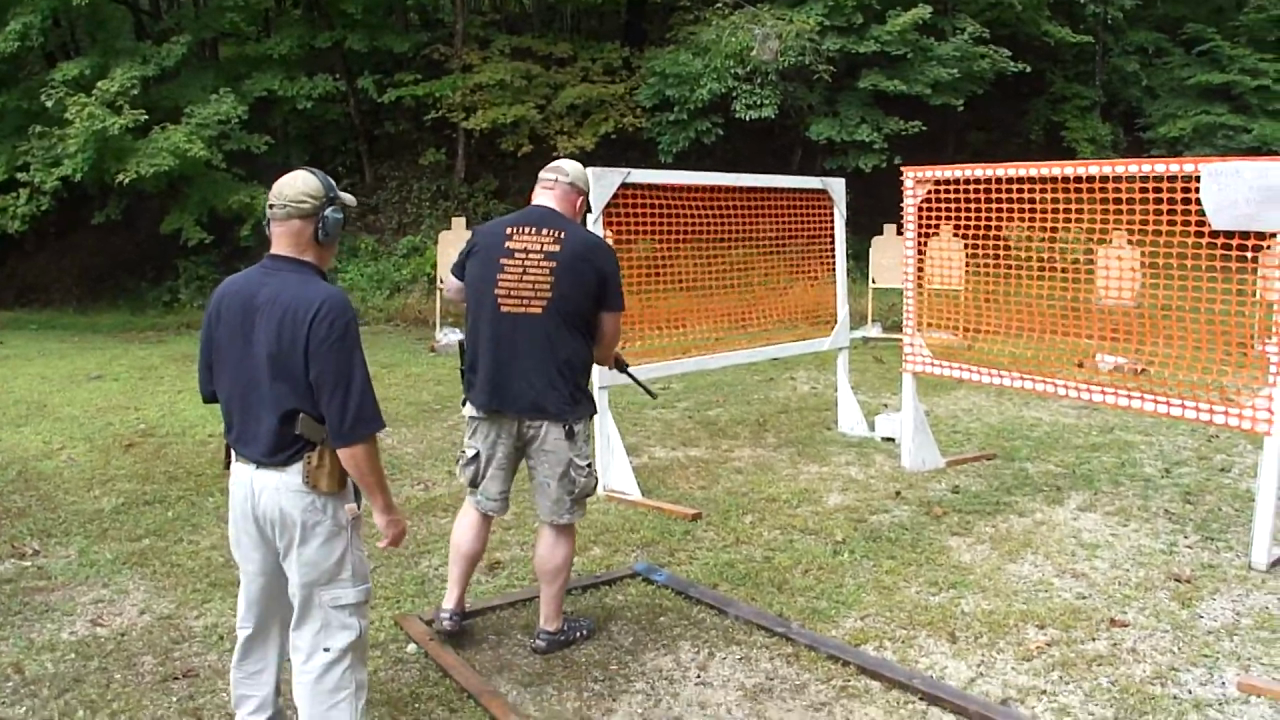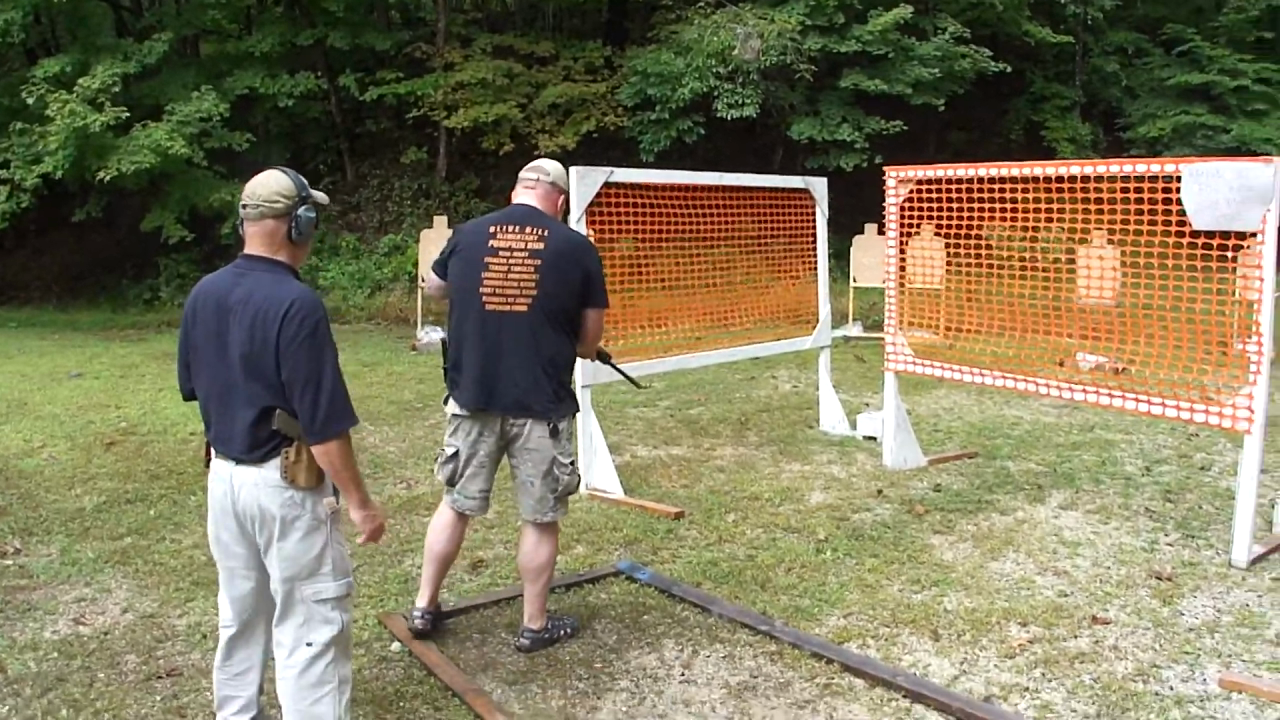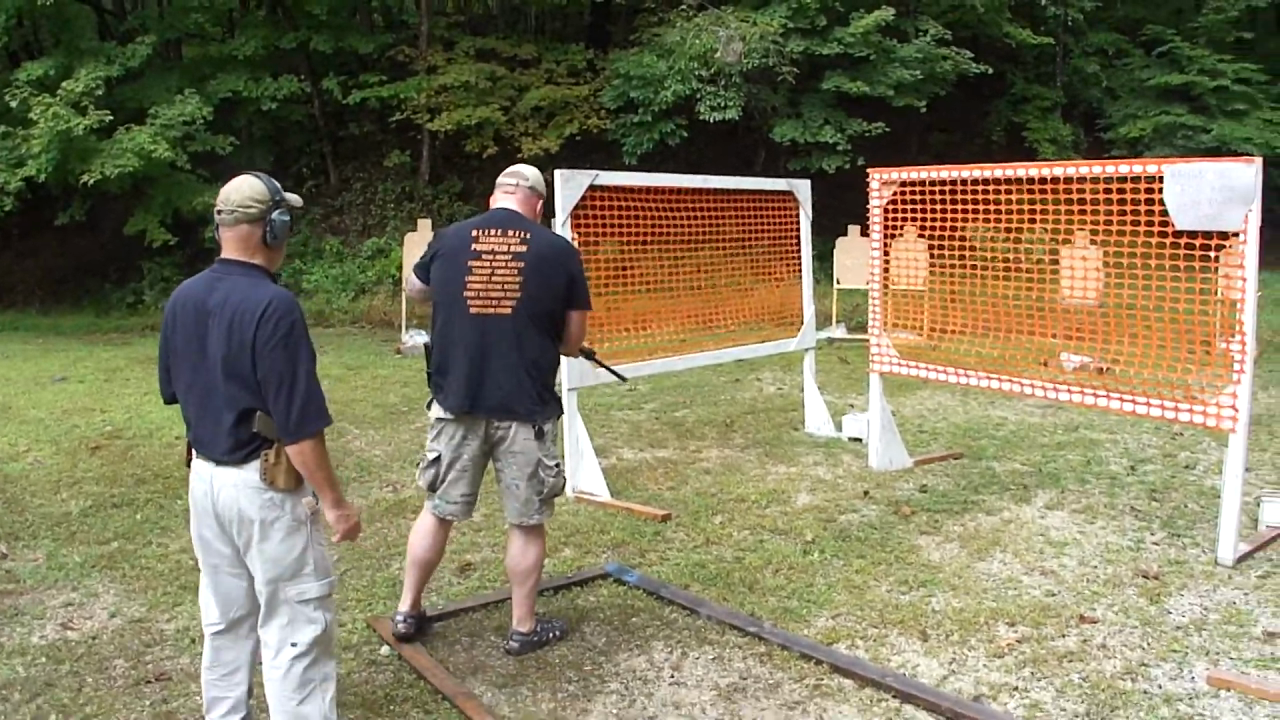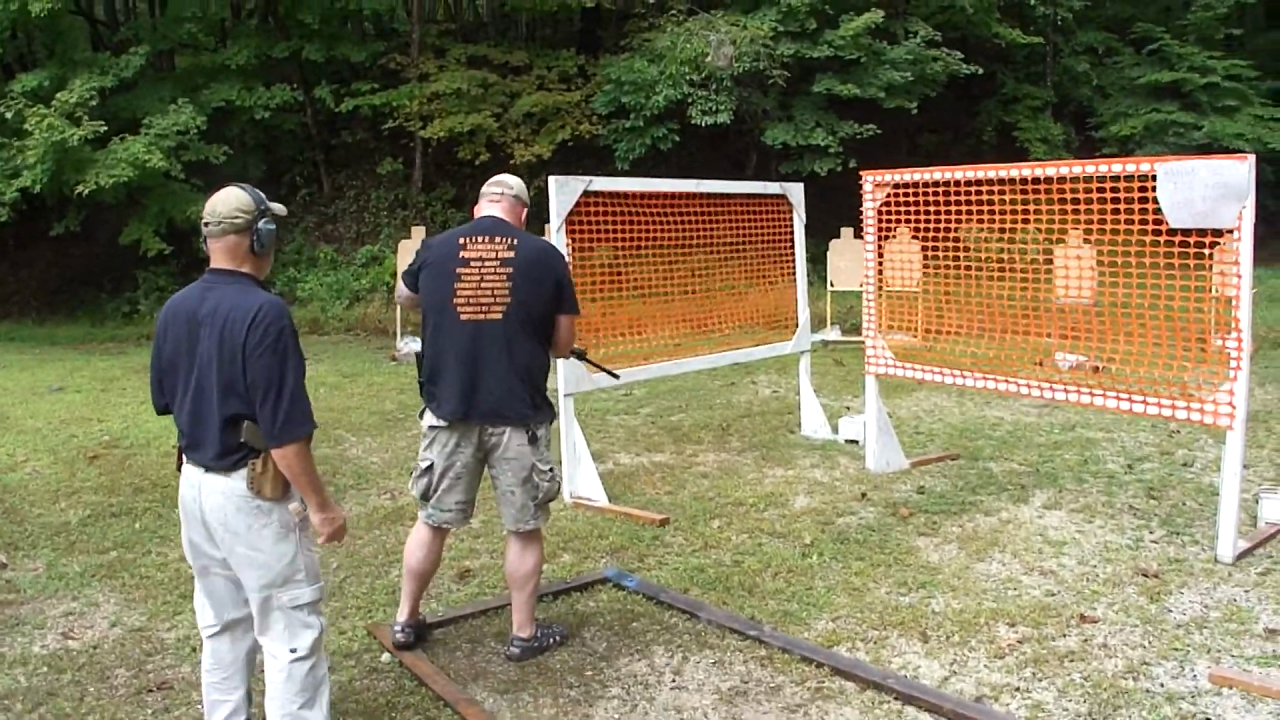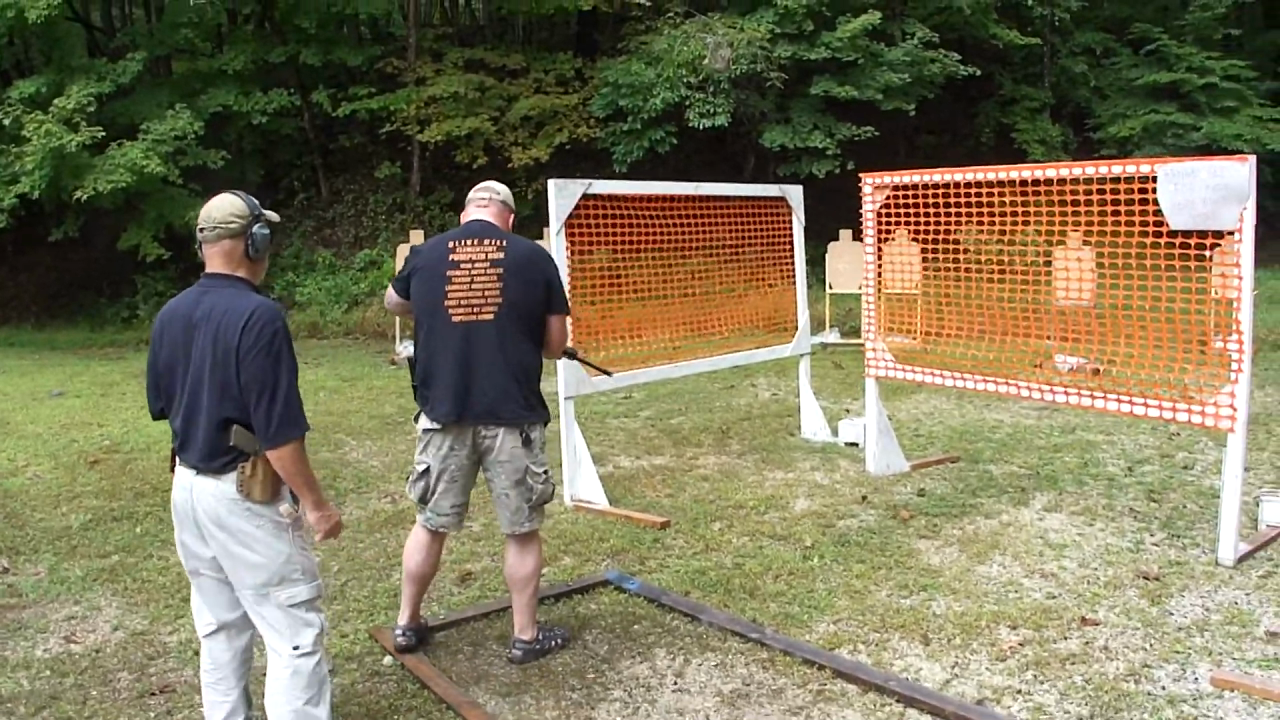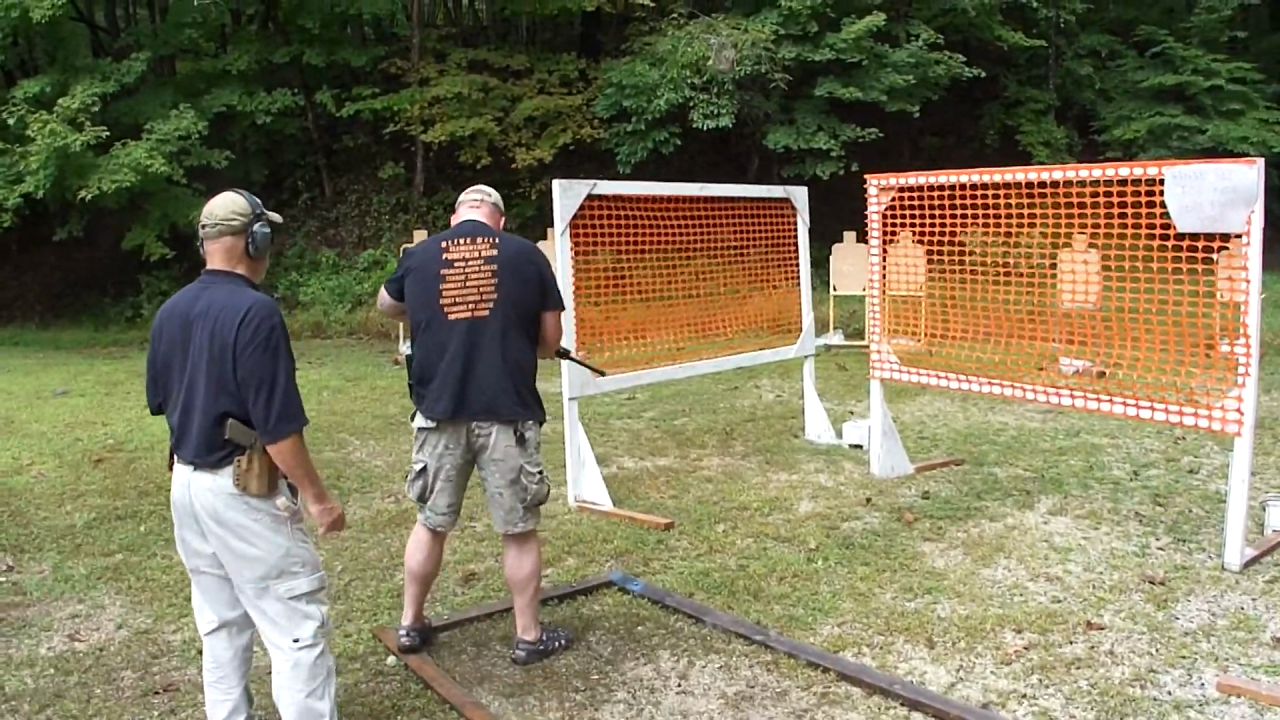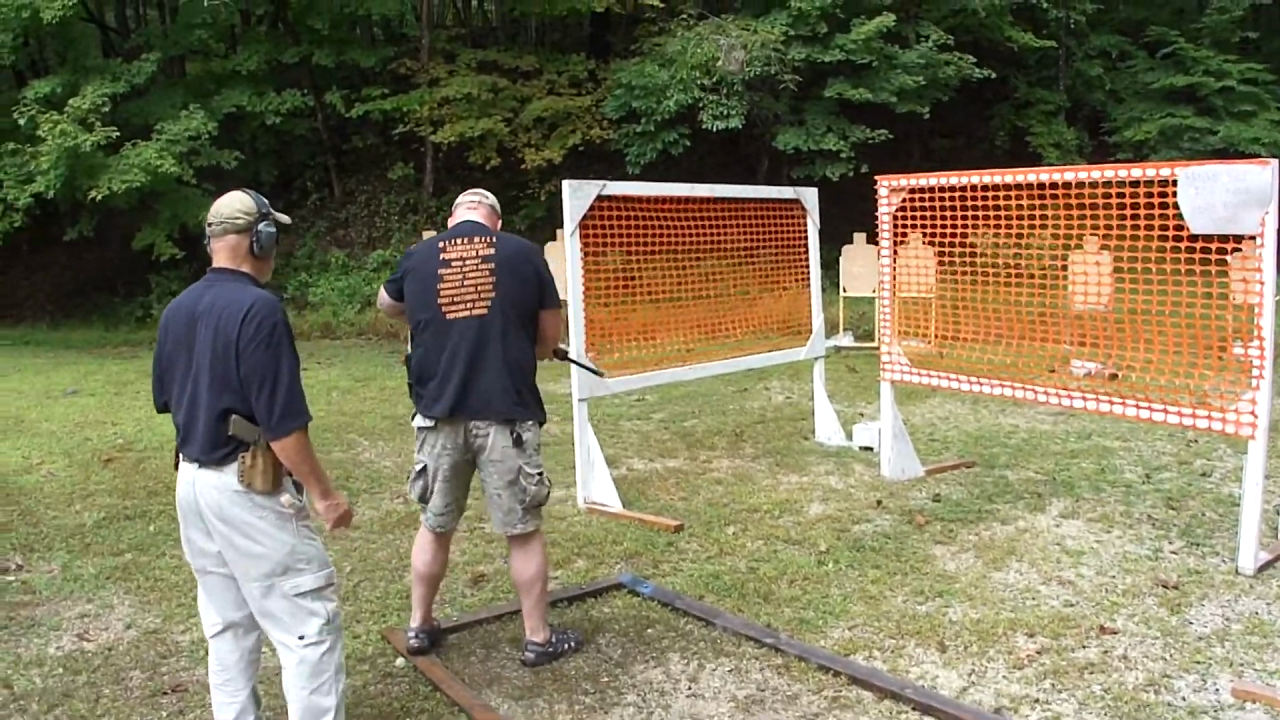
dt=0.1s
person 1, frame 1
left shoulder: (226, 295)
right shoulder: (325, 305)
left elbow: (213, 388)
right elbow: (351, 427)
right wrist: (383, 506)
left hip: (245, 478)
right hip: (307, 487)
left knee: (257, 616)
right knee: (329, 632)
person 1, frame 2
left shoulder: (202, 294)
right shoulder: (297, 304)
left elbow: (192, 386)
right elbow: (325, 424)
right wrist: (359, 501)
left hip: (224, 475)
right hip: (286, 484)
left knee: (240, 613)
right knee: (311, 628)
person 1, frame 3
left shoulder: (182, 299)
right shoulder: (274, 306)
left elbow: (173, 390)
right elbow: (299, 425)
right wrist: (334, 501)
left hip: (205, 478)
right hip: (265, 486)
left knee: (226, 618)
right knee: (297, 629)
person 1, frame 4
left shoulder: (174, 309)
right shoulder: (264, 312)
left elbow: (165, 400)
right elbow: (285, 430)
right wrist: (320, 504)
left hip: (195, 485)
right hip: (254, 494)
left knee: (221, 622)
right knee: (292, 634)
person 1, frame 5
left shoulder: (171, 314)
right shoulder: (257, 316)
left elbow: (161, 405)
right elbow: (280, 432)
right wrist: (315, 503)
left hip: (189, 488)
right hip: (246, 495)
left knee: (219, 625)
right knee: (297, 631)
person 1, frame 6
left shoulder: (170, 311)
right shoulder: (255, 311)
left elbow: (160, 401)
right elbow: (279, 426)
right wrist: (316, 496)
left hip: (187, 483)
right hip: (245, 491)
left knee: (220, 623)
right knee: (298, 624)
person 1, frame 7
left shoulder: (176, 310)
right shoulder: (258, 308)
left elbow: (166, 399)
right elbow: (283, 423)
right wrist: (323, 491)
left hip: (192, 481)
right hip: (250, 488)
left knee: (227, 624)
right knee: (309, 621)
person 2, frame 1
left shoulder: (485, 236)
right shoulder: (594, 250)
left elbow: (452, 291)
right elbow: (608, 337)
right wrist: (599, 356)
left hip: (489, 399)
right hip: (557, 406)
left knee: (479, 503)
right knee: (558, 520)
left ankle: (451, 607)
right ankle: (550, 626)
person 2, frame 2
left shoulder: (467, 234)
right shoulder: (577, 247)
left elbow: (433, 288)
right elbow: (591, 335)
right wrist: (580, 350)
left hip: (472, 397)
right hip: (541, 404)
left knee: (455, 502)
right knee: (541, 519)
left ankle: (424, 607)
right ankle: (534, 625)
person 2, frame 3
left shoulder: (448, 239)
right shoulder: (558, 250)
left elbow: (415, 288)
right elbow: (574, 338)
left hip: (455, 402)
right hip: (525, 407)
left knee: (438, 510)
right knee: (527, 521)
left ankle: (407, 612)
right ankle: (524, 628)
person 2, frame 4
left shoulder: (436, 248)
right shoulder: (545, 255)
left elbow: (404, 295)
right elbow: (564, 342)
left hip: (449, 409)
right hip: (518, 413)
left knee: (432, 518)
right knee: (524, 527)
left ankle: (405, 620)
right ankle: (524, 634)
person 2, frame 5
left shoulder: (425, 254)
right shoulder: (534, 257)
left elbow: (393, 303)
right elbow: (556, 342)
left hip: (443, 413)
right hip: (512, 416)
left knee: (431, 521)
right knee: (523, 529)
left ankle: (407, 624)
right ankle: (526, 635)
person 2, frame 6
left shoulder: (418, 255)
right shoulder: (527, 255)
left elbow: (386, 304)
right elbow: (550, 341)
left hip: (439, 411)
right hip: (507, 413)
left knee: (431, 522)
right knee: (519, 529)
left ankle: (410, 624)
right ankle: (530, 636)
person 2, frame 7
left shoulder: (417, 256)
right shoulder: (524, 253)
left elbow: (386, 304)
right elbow: (550, 336)
left hip: (439, 413)
right hip: (507, 413)
left knee: (435, 525)
right knee: (524, 529)
left ankle: (419, 626)
right ankle: (538, 637)
